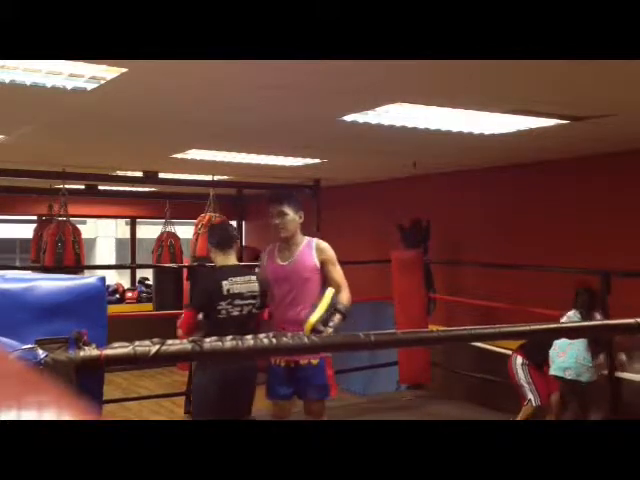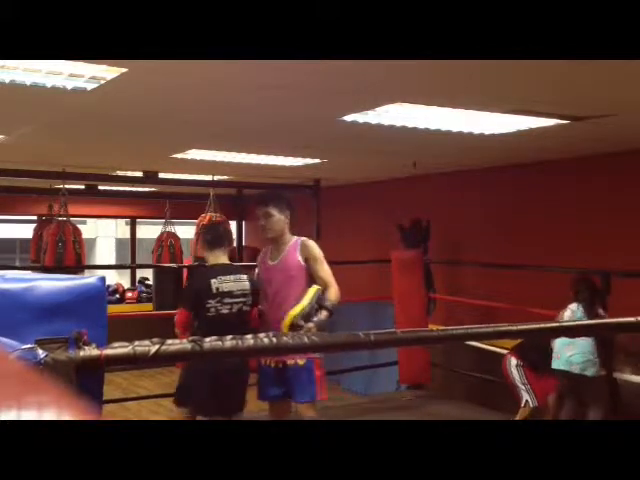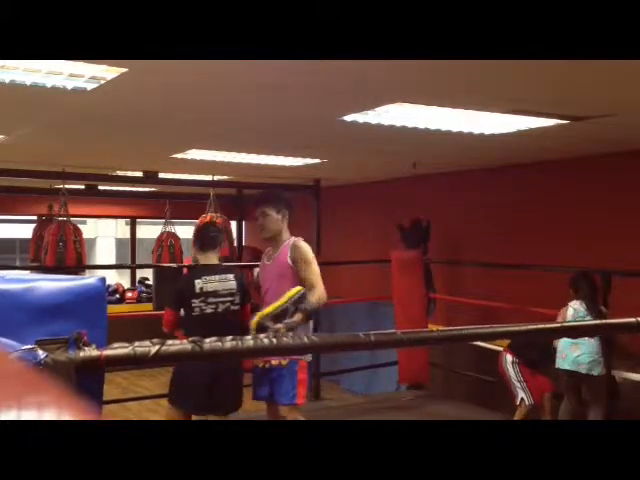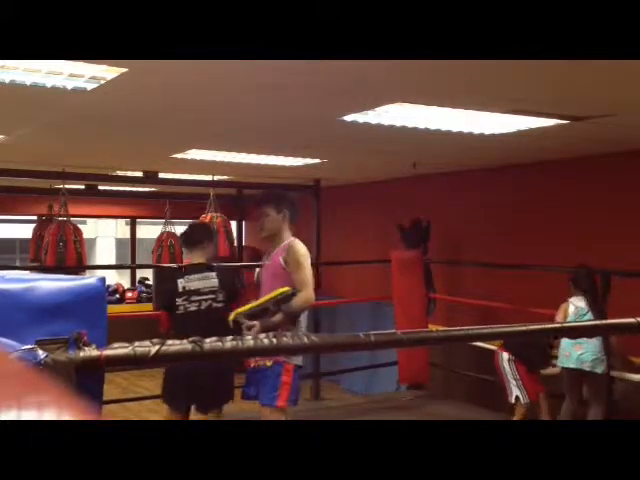
dt=0.2s
person 1, frame 1
left shoulder: (319, 250)
right shoulder: (268, 256)
left elbow: (343, 291)
left wrist: (333, 322)
left knee: (315, 410)
right knee: (279, 410)
person 1, frame 2
left shoulder: (306, 248)
right shoulder: (263, 256)
left elbow: (331, 289)
left wrist: (318, 320)
left knee: (306, 411)
right knee: (277, 412)
person 1, frame 3
left shoulder: (298, 248)
right shoulder: (266, 255)
left elbow: (319, 293)
left wrist: (292, 323)
left knee: (290, 412)
right knee: (273, 411)
person 1, frame 4
left shoulder: (294, 249)
right shoulder: (271, 254)
left elbow: (307, 296)
left wrist: (268, 324)
right wrist: (253, 319)
left knee: (272, 413)
right knee: (270, 413)
person 2, frame 1
left shoulder: (207, 280)
right shoulder: (255, 279)
left elbow: (184, 330)
left hip: (214, 365)
right hip: (246, 364)
right knee: (237, 416)
person 2, frame 2
left shoulder: (198, 279)
right shoulder: (246, 278)
left elbow: (181, 328)
left hip: (204, 362)
right hip: (237, 362)
left knee: (187, 414)
right knee: (224, 416)
person 2, frame 3
left shoulder: (186, 280)
right shoulder: (236, 278)
left elbow: (169, 325)
right elbow: (245, 321)
left hip: (194, 361)
right hip: (228, 361)
left knee: (178, 415)
right knee: (218, 416)
person 2, frame 4
left shoulder: (172, 280)
right shoulder: (224, 276)
left elbow: (166, 323)
left hip: (183, 359)
right hip: (217, 358)
left knee: (176, 414)
right knee: (213, 415)
person 3, frame 1
left shoulder: (567, 317)
right shoulder: (596, 318)
left hip: (558, 363)
right hip: (578, 366)
left knee: (572, 399)
right knee: (588, 404)
person 3, frame 2
left shoulder: (566, 311)
right shoulder: (599, 314)
left elbow: (554, 339)
left hip: (562, 360)
right hip: (585, 361)
left knee: (571, 399)
right knee: (597, 403)
person 3, frame 3
left shoulder: (566, 310)
right shoulder: (601, 311)
left elbow: (556, 338)
left hip: (567, 359)
right hip: (591, 360)
left knee: (570, 399)
right knee: (597, 404)
person 3, frame 4
left shoulder: (567, 306)
right shoulder: (600, 307)
left hip: (570, 356)
right hip: (594, 358)
left knee: (571, 398)
right knee: (597, 402)
